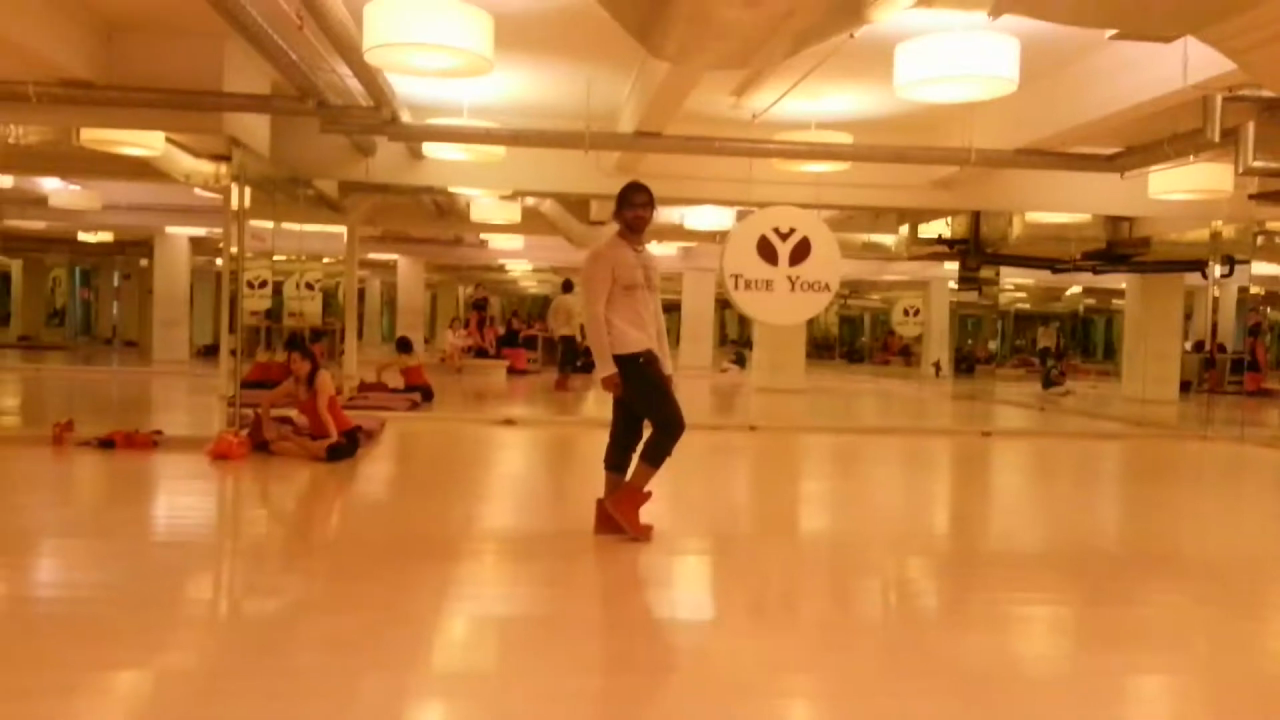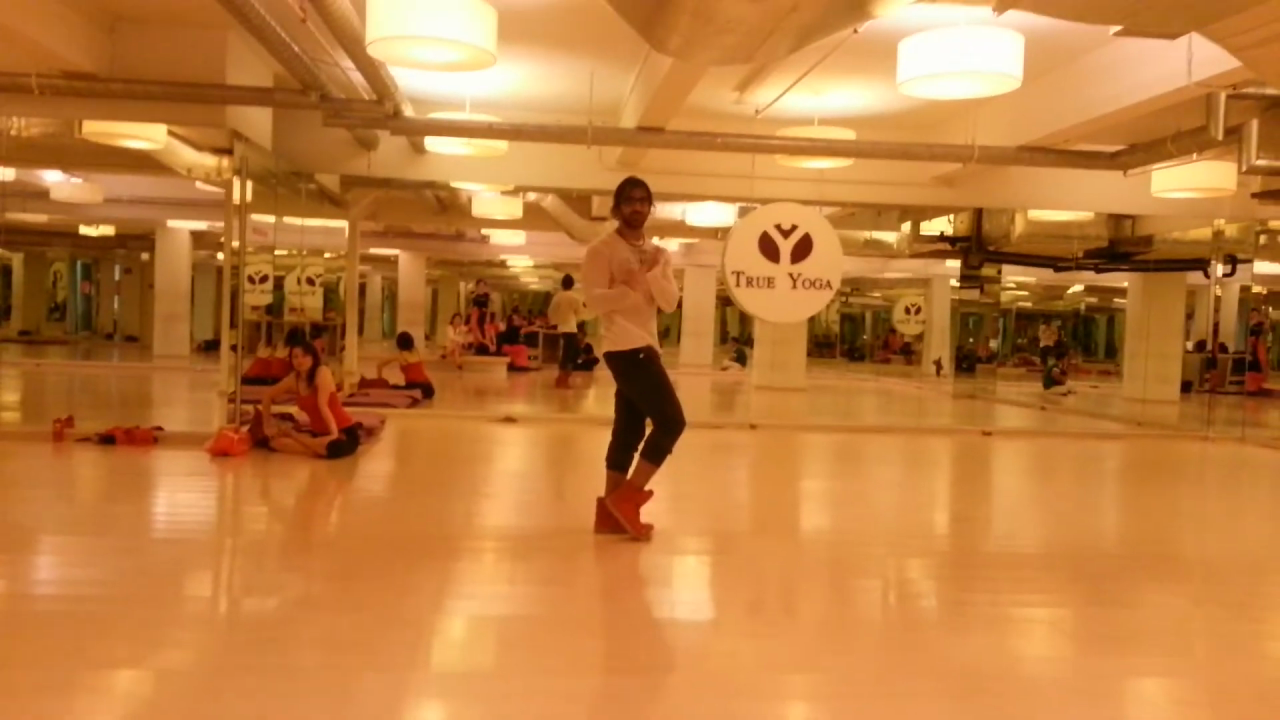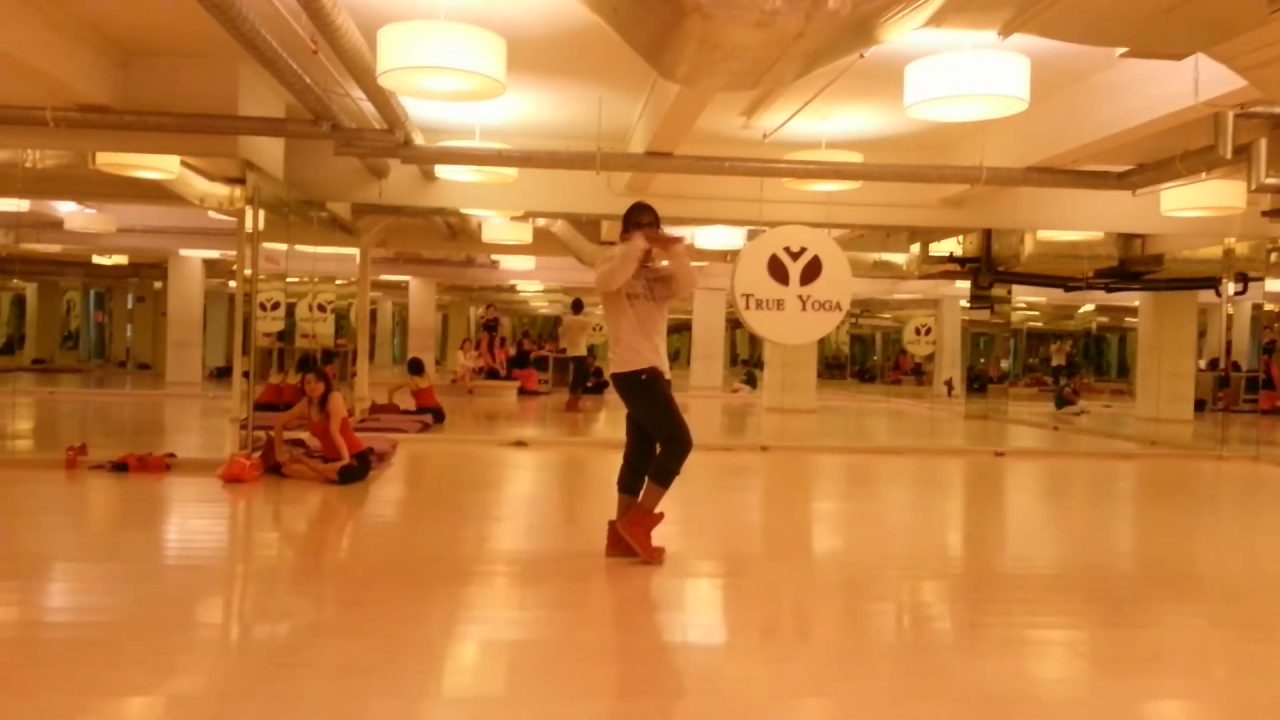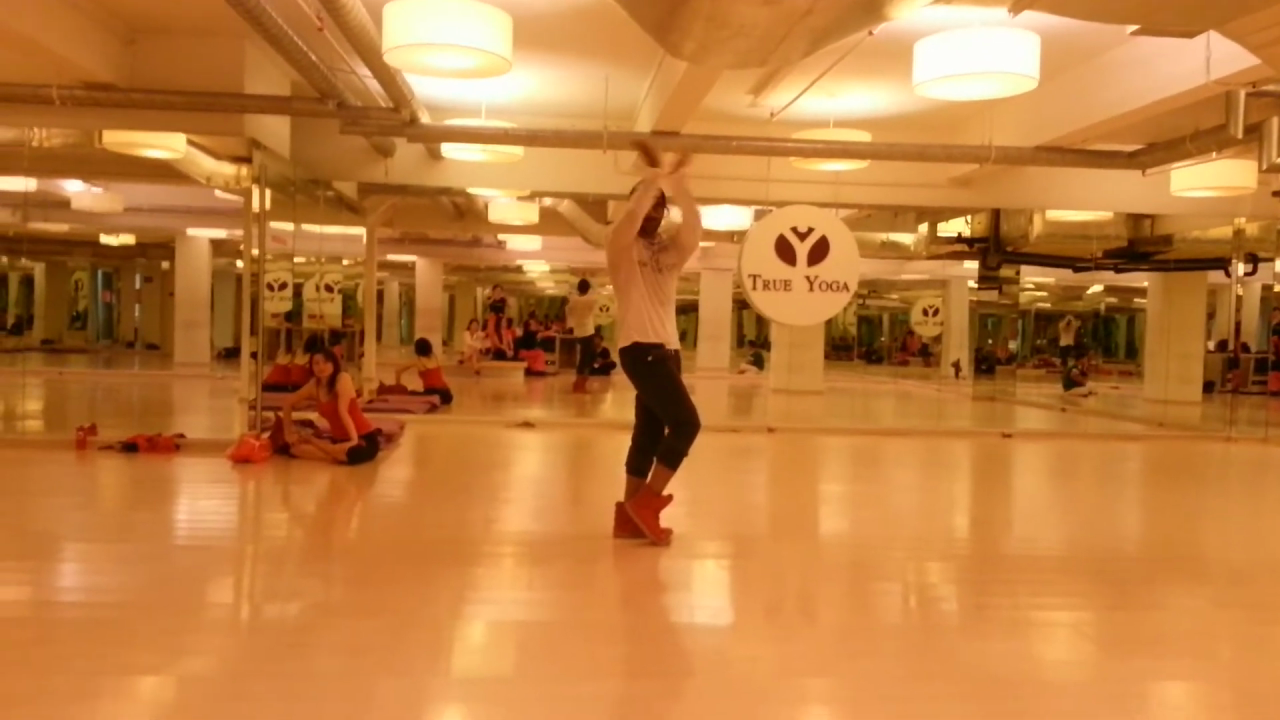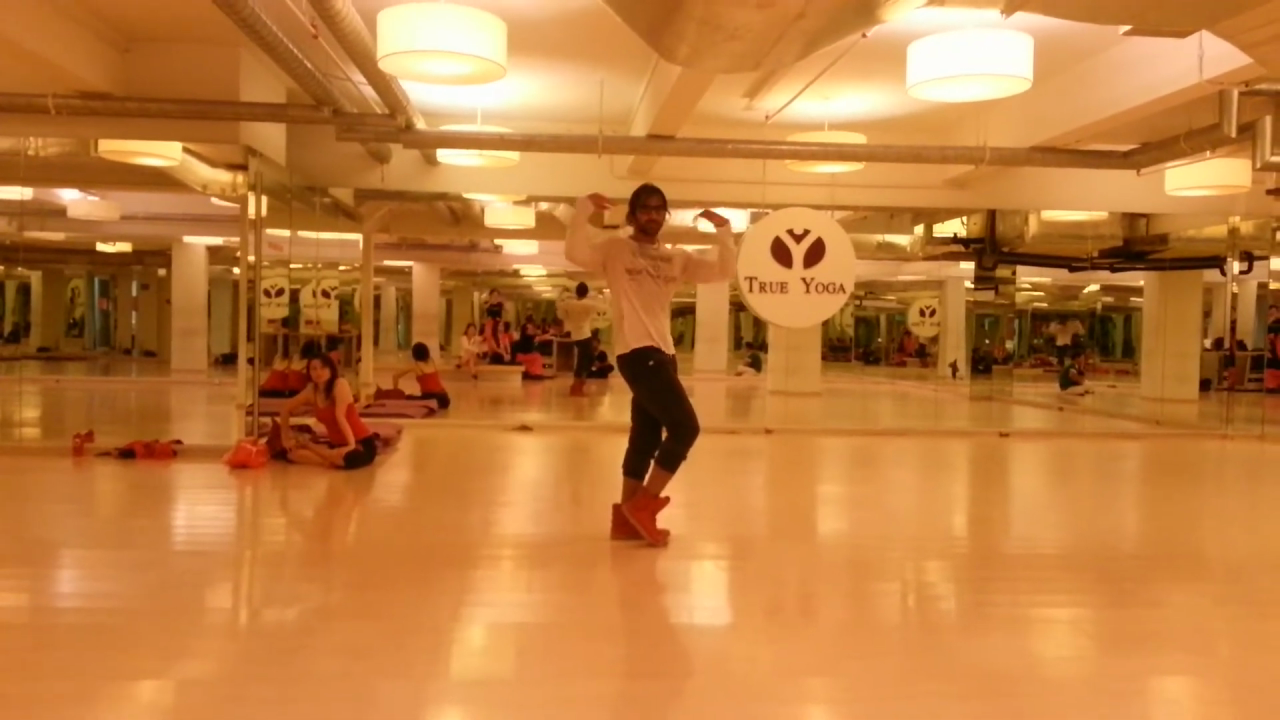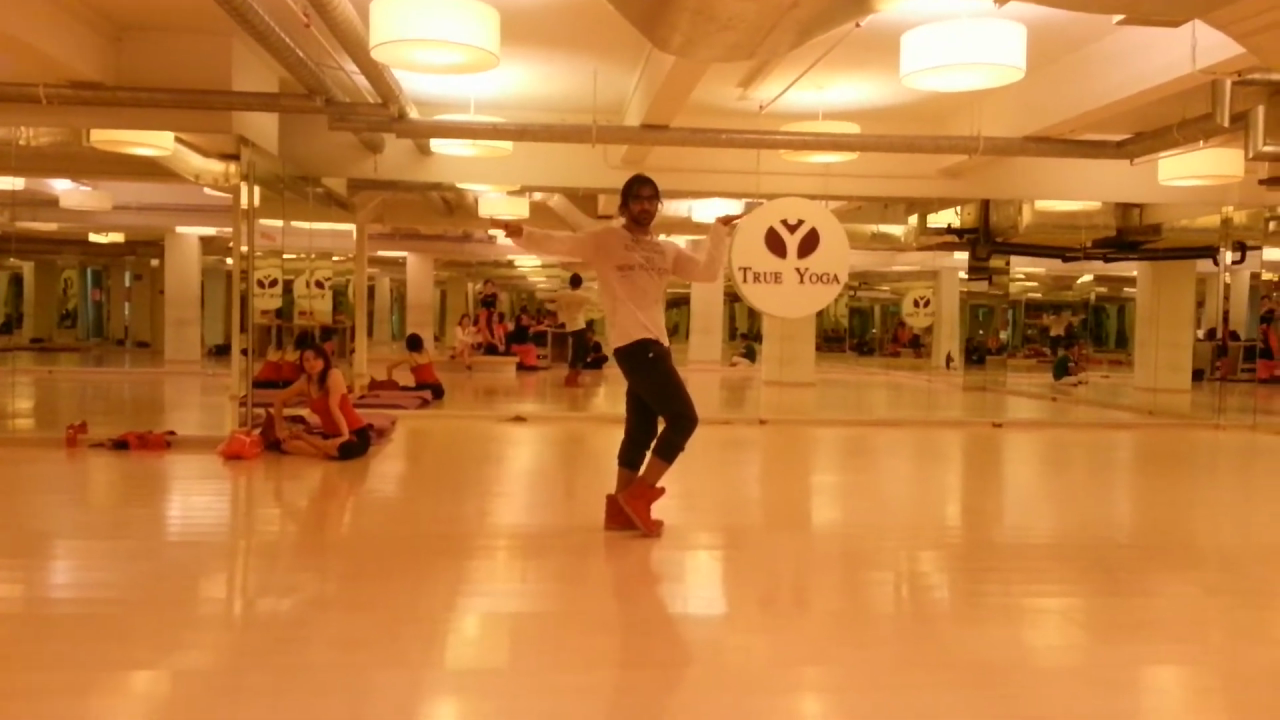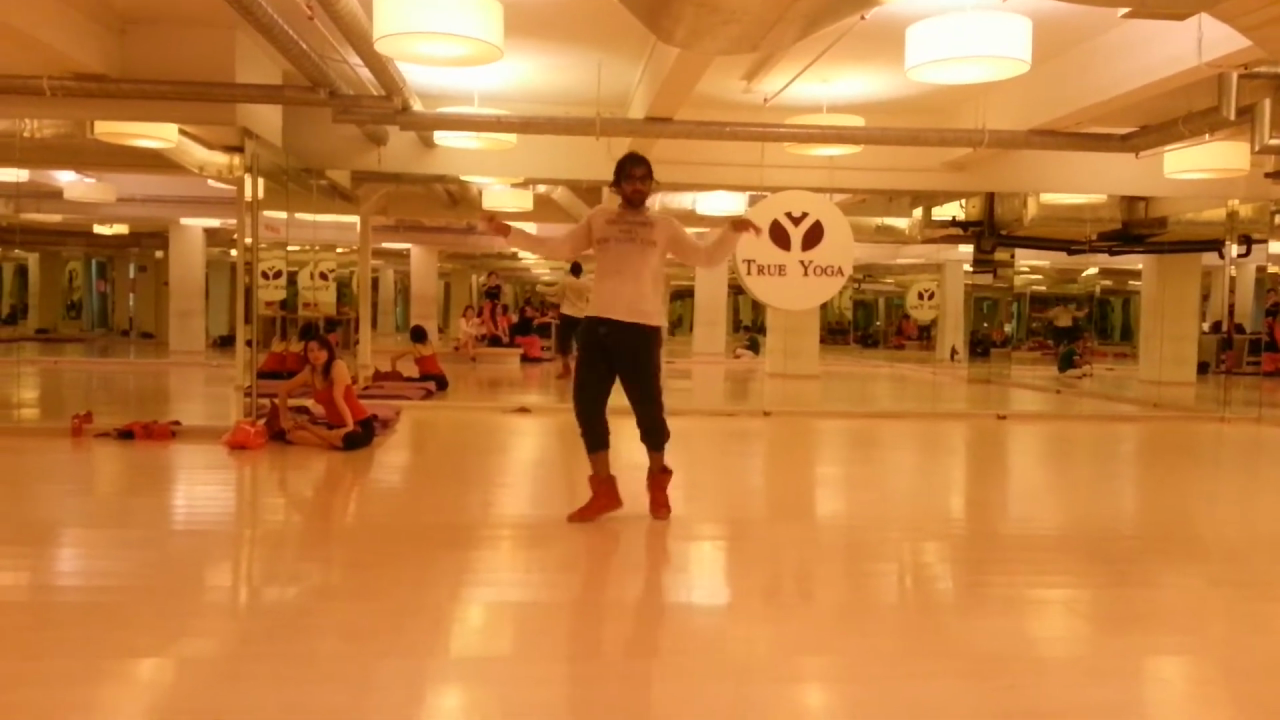
dt=0.7s
person 1, frame 1
left shoulder: (649, 260)
right shoulder: (604, 255)
right elbow: (594, 313)
left wrist: (665, 365)
right wrist: (605, 366)
left hip: (645, 355)
right hip: (625, 356)
left knee: (627, 433)
right knee: (670, 423)
left ankle: (611, 510)
right ankle: (627, 498)
person 1, frame 2
left shoulder: (659, 254)
right shoulder: (601, 250)
left elbow: (670, 301)
right elbow: (596, 300)
left wrist: (649, 277)
right wrist: (636, 290)
left hip: (644, 349)
right hip: (626, 349)
left knee: (629, 430)
right knee: (671, 420)
left ankle: (610, 510)
right ankle: (628, 496)
person 1, frame 3
left shoulder: (665, 272)
right shoulder: (613, 264)
left elbow: (684, 285)
right elbow: (608, 282)
left wrist: (676, 248)
right wrist: (635, 243)
left hip: (654, 370)
right hip: (632, 369)
left knee: (641, 452)
right knee: (678, 441)
left ankle: (622, 531)
right ankle: (639, 520)
person 1, frame 4
left shoulder: (673, 246)
right shoulder: (622, 245)
left elbow: (693, 226)
right elbow: (628, 218)
left wrist: (675, 178)
right wrist: (656, 177)
left hip: (667, 348)
right hip: (640, 348)
left knee: (649, 433)
right knee: (686, 422)
left ankle: (630, 514)
right ankle: (647, 501)
person 1, frame 5
left shoulder: (676, 258)
right shoulder: (615, 248)
left elbow: (723, 271)
right elbow: (576, 253)
left wrist: (723, 230)
right wrist: (585, 208)
left hip: (662, 353)
right hip: (637, 353)
left knee: (647, 437)
right knee: (685, 426)
left ankle: (627, 516)
right ankle: (644, 504)
person 1, frame 6
left shoulder: (668, 250)
right shoulder: (605, 238)
left elbow: (710, 273)
right elbow: (559, 244)
left wrist: (720, 231)
right wrist: (523, 234)
left hip: (656, 344)
right hip: (635, 344)
left knee: (641, 429)
right knee: (684, 418)
left ankle: (621, 505)
right ankle: (638, 493)
person 1, frame 7
left shoulder: (664, 226)
right shoulder: (599, 218)
left elbow: (705, 259)
right elbow: (558, 251)
left wrist: (732, 233)
right wrist: (513, 235)
left hip: (640, 326)
right hip: (596, 323)
left knee: (648, 413)
right knee: (587, 409)
left ankle: (658, 476)
right ankle: (604, 491)
